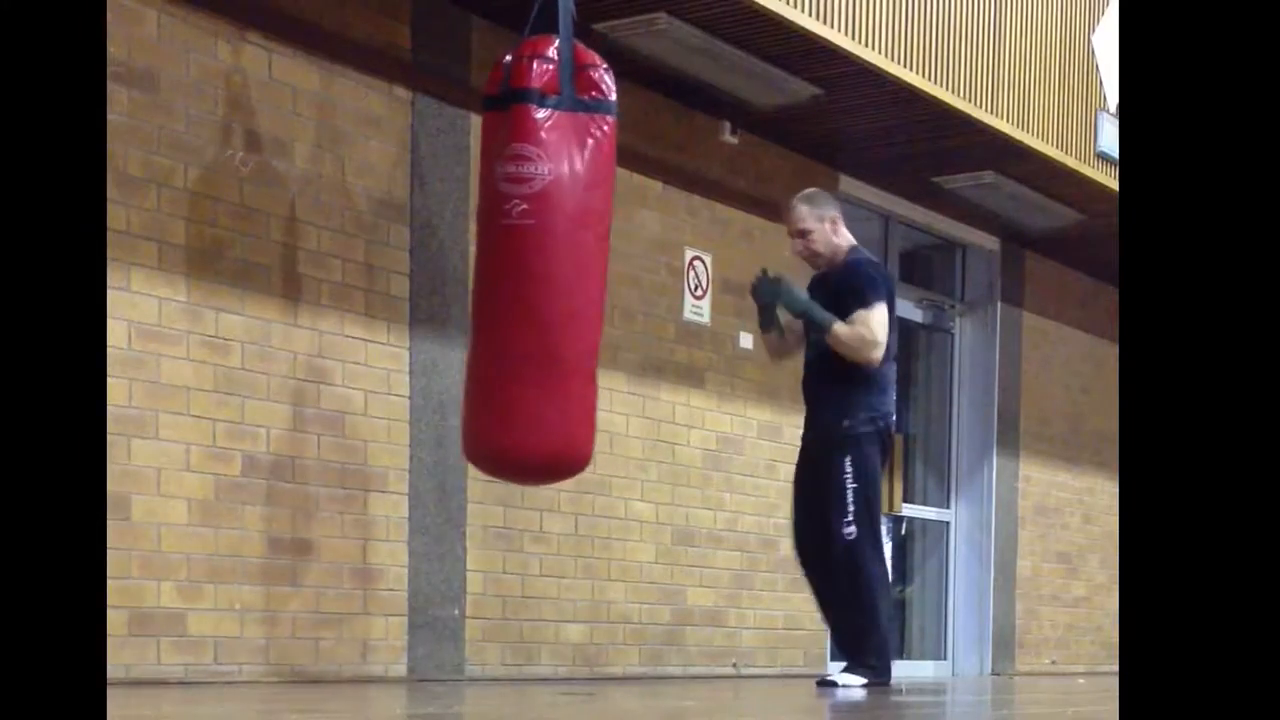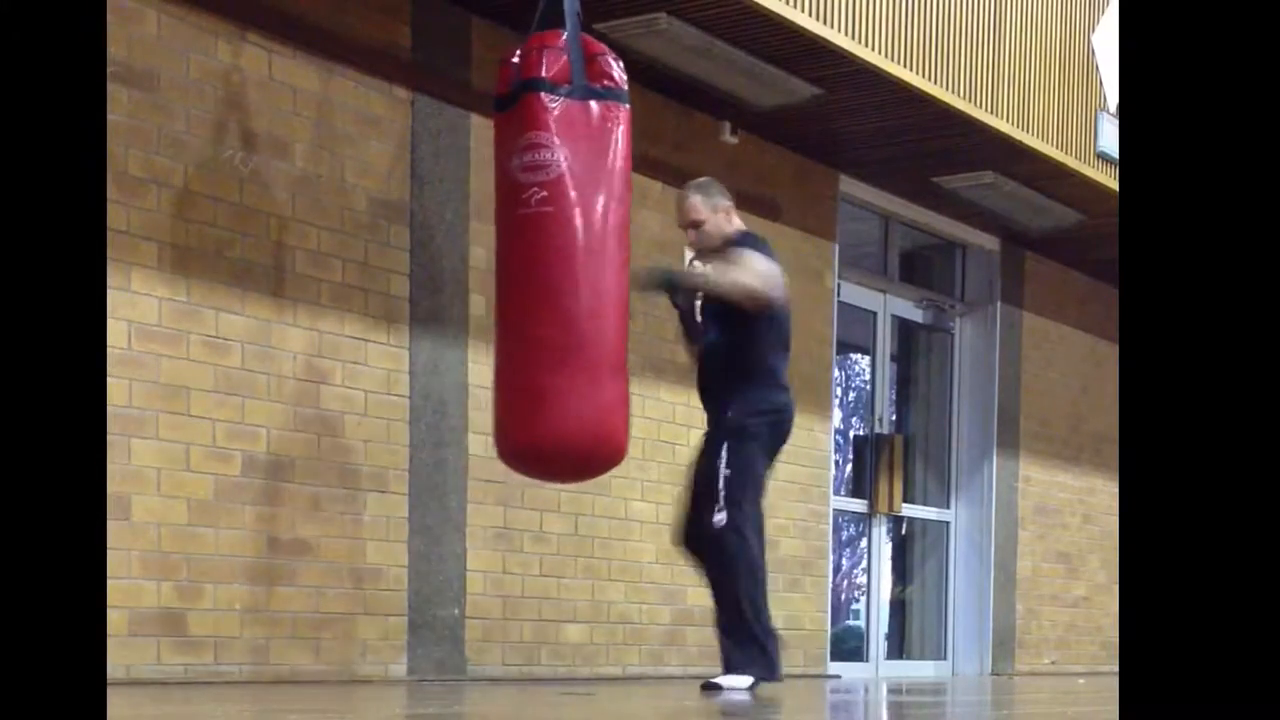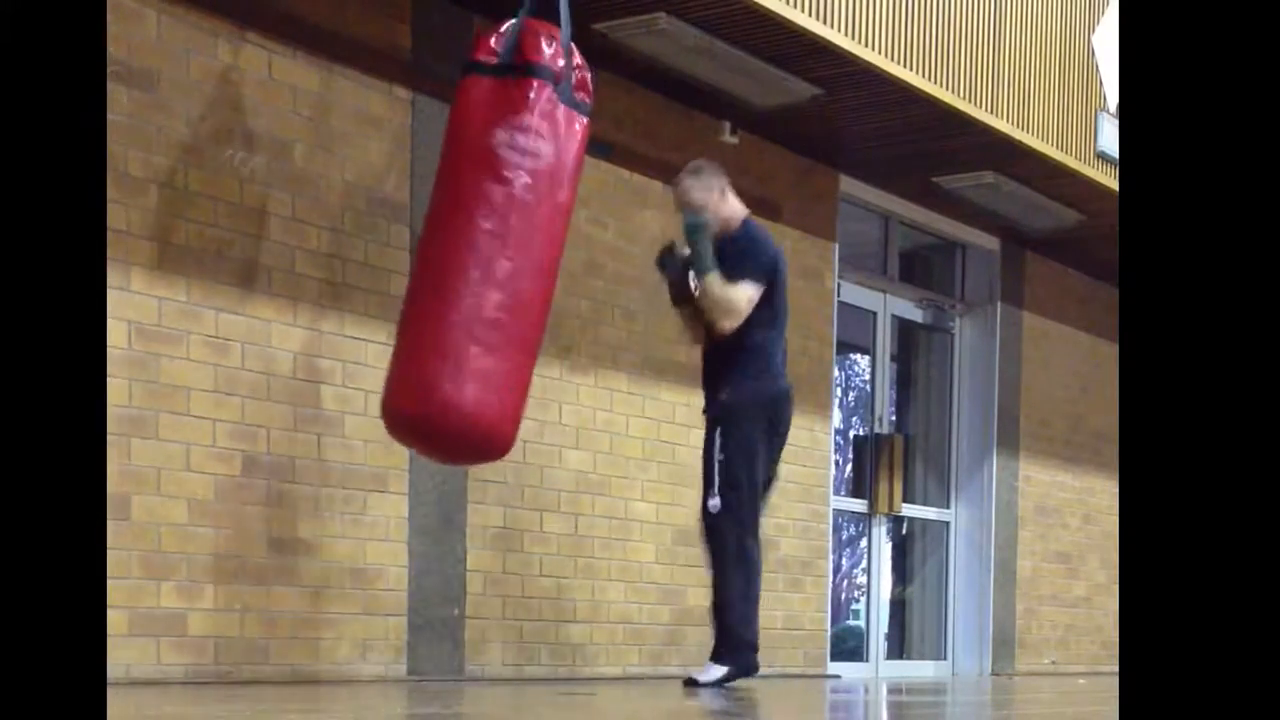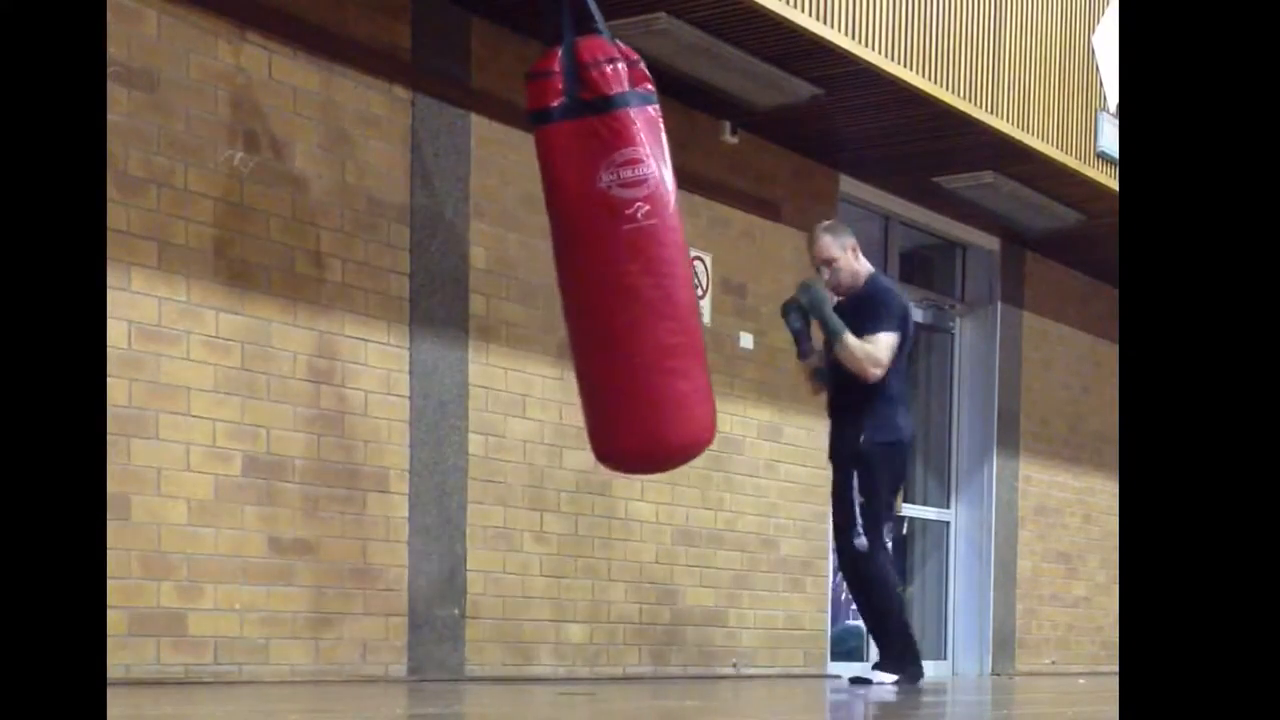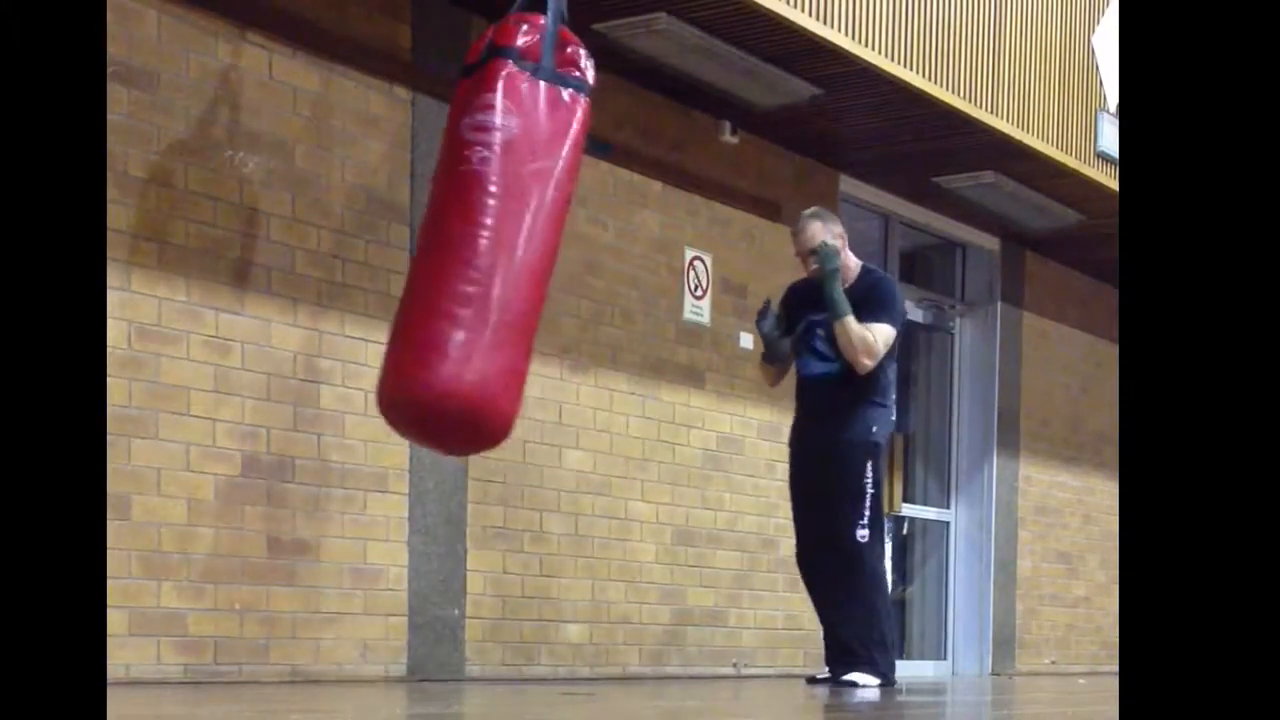
dt=1s
person 1, frame 1
left shoulder: (864, 272)
right shoulder: (821, 282)
left elbow: (872, 349)
right elbow: (779, 348)
left wrist: (811, 313)
right wrist: (767, 307)
left hip: (856, 427)
right hip: (824, 426)
left knee: (853, 541)
right knee: (813, 543)
left ankle: (871, 661)
right ankle: (862, 653)
person 1, frame 2
left shoulder: (748, 253)
right shoulder: (716, 272)
left elbow: (749, 282)
right elbow: (707, 351)
left wrist: (679, 276)
right wrist: (684, 307)
left hip: (750, 414)
right hip: (734, 417)
left knee: (724, 528)
right knee: (704, 532)
left ankle: (749, 660)
right ankle: (757, 651)
person 1, frame 3
left shoulder: (748, 244)
right shoulder: (735, 247)
left elbow: (728, 316)
right elbow: (703, 329)
left wrist: (702, 255)
right wrist: (679, 282)
left hip: (746, 397)
right hip: (755, 399)
left knee: (726, 517)
right knee: (732, 520)
left ankle: (734, 650)
right ankle: (736, 651)
person 1, frame 4
left shoulder: (881, 297)
right shoulder: (845, 307)
left elbow: (872, 366)
right elbow: (822, 381)
left wrist: (827, 316)
right wrist: (802, 336)
left hip: (874, 437)
right hip: (859, 439)
left knee: (861, 548)
right knee: (865, 550)
left ankle: (899, 658)
right ankle: (899, 658)
person 1, frame 5
left shoulder: (880, 289)
right shoulder: (798, 295)
left elbow: (864, 357)
right elbow: (773, 376)
left wrist: (833, 292)
right wrist: (770, 340)
left hip: (859, 429)
right hip: (809, 431)
left knee: (858, 545)
right knee: (814, 550)
left ankle: (873, 663)
right ankle: (843, 656)
